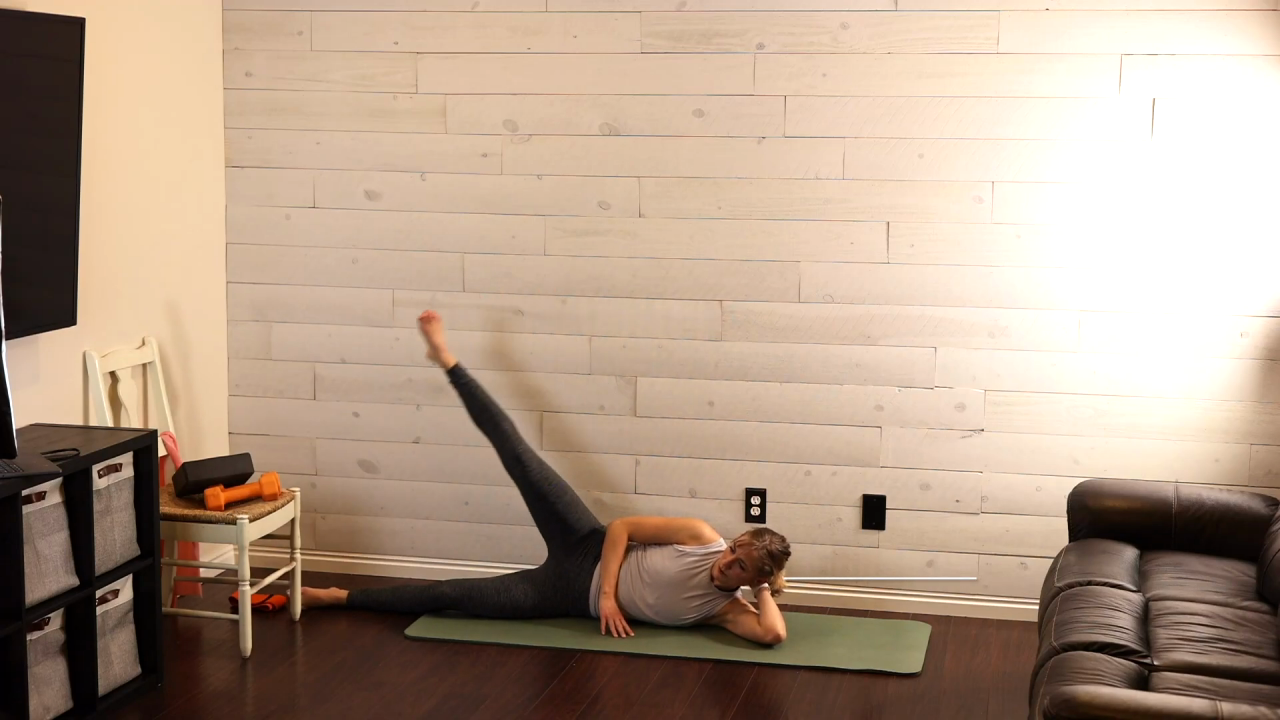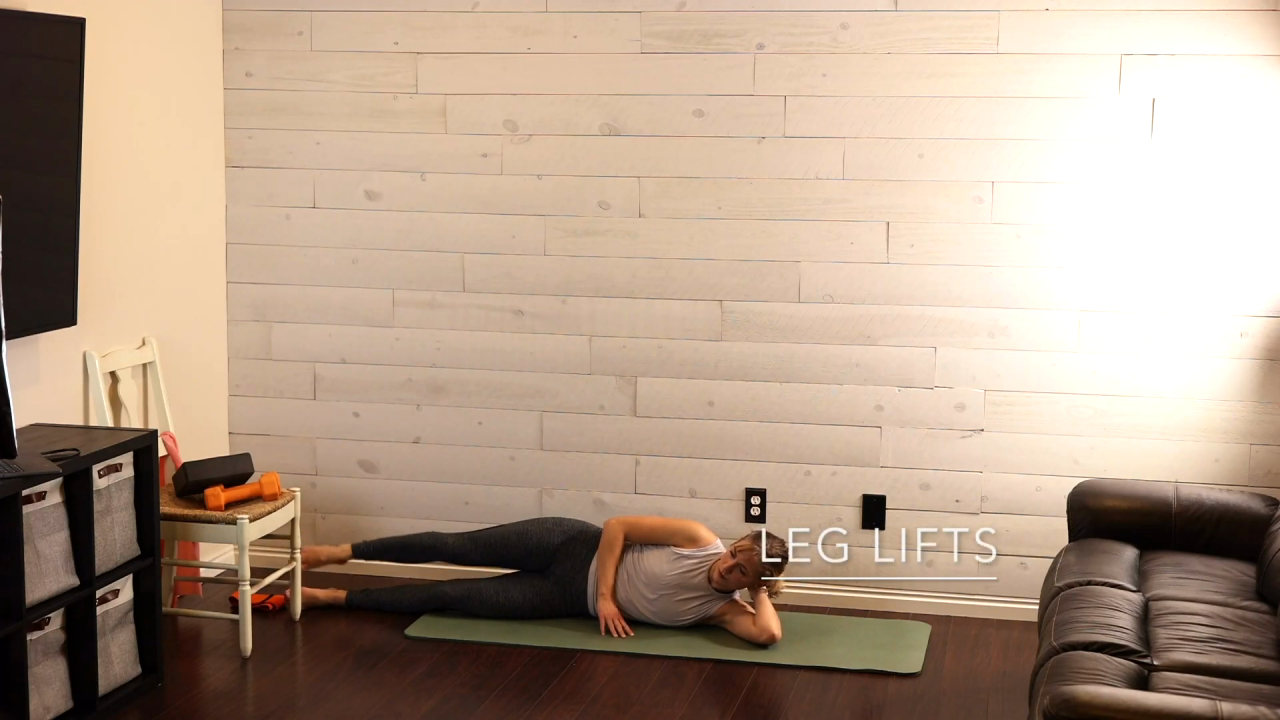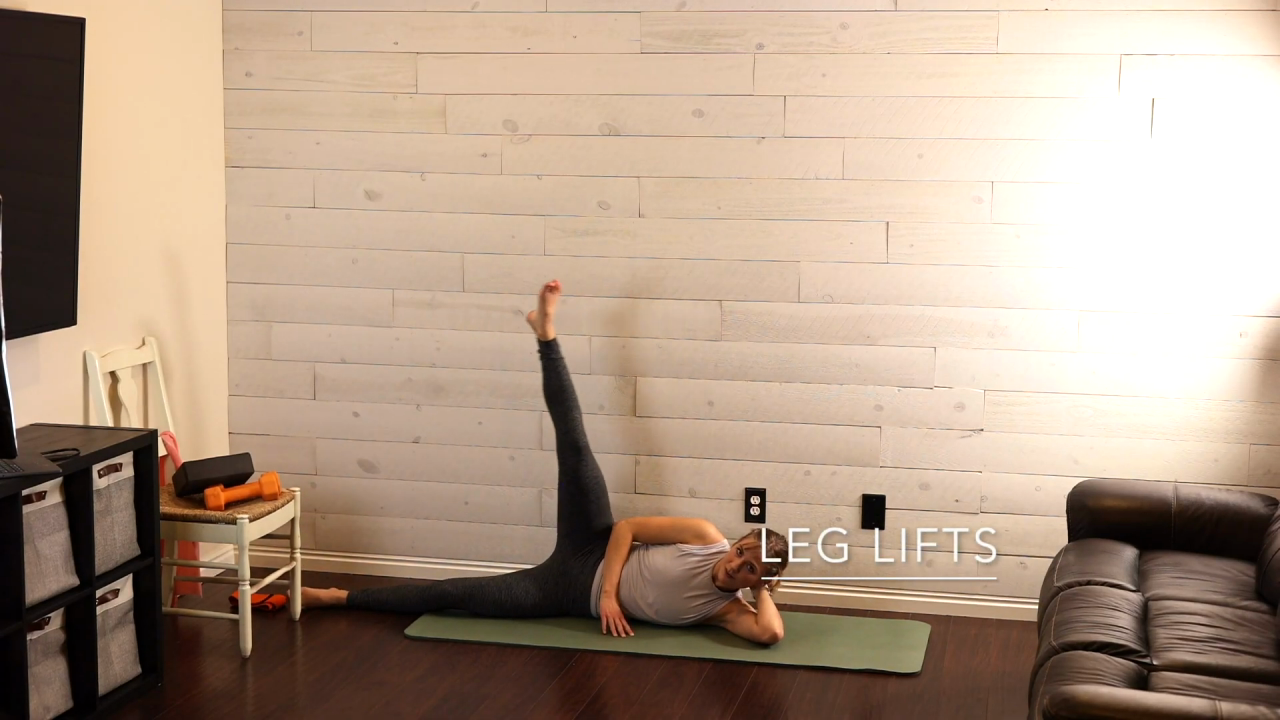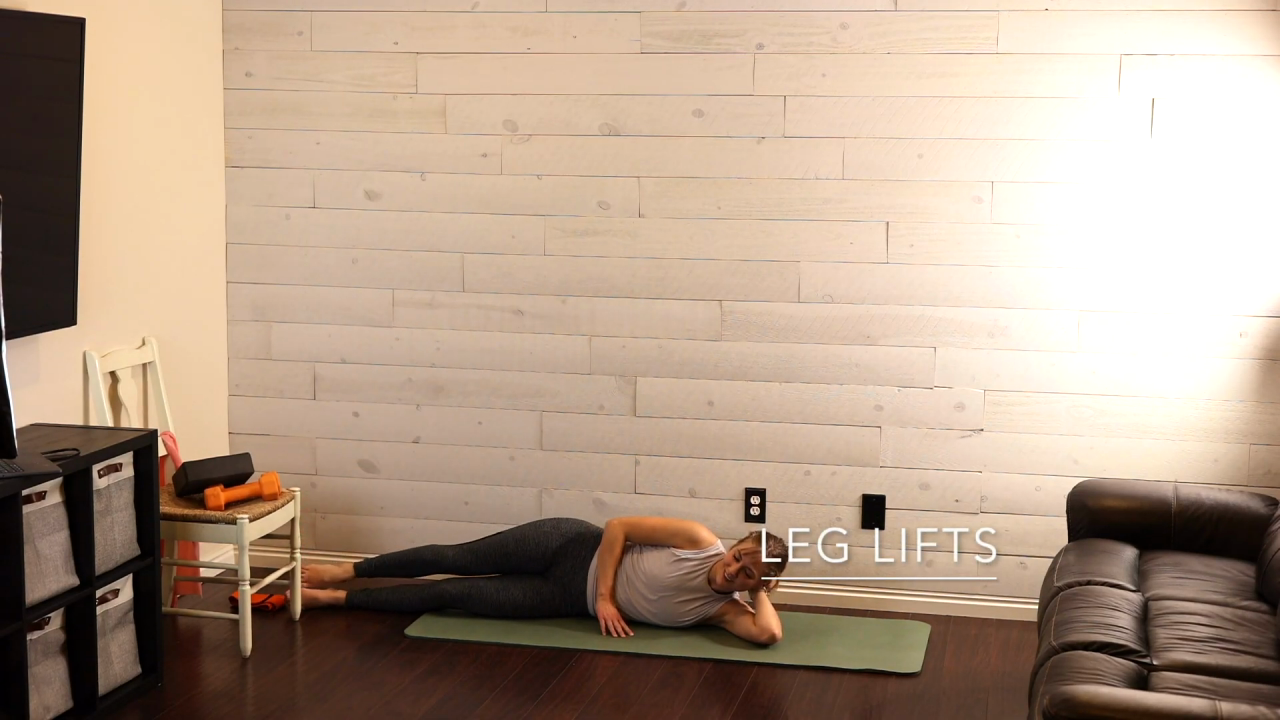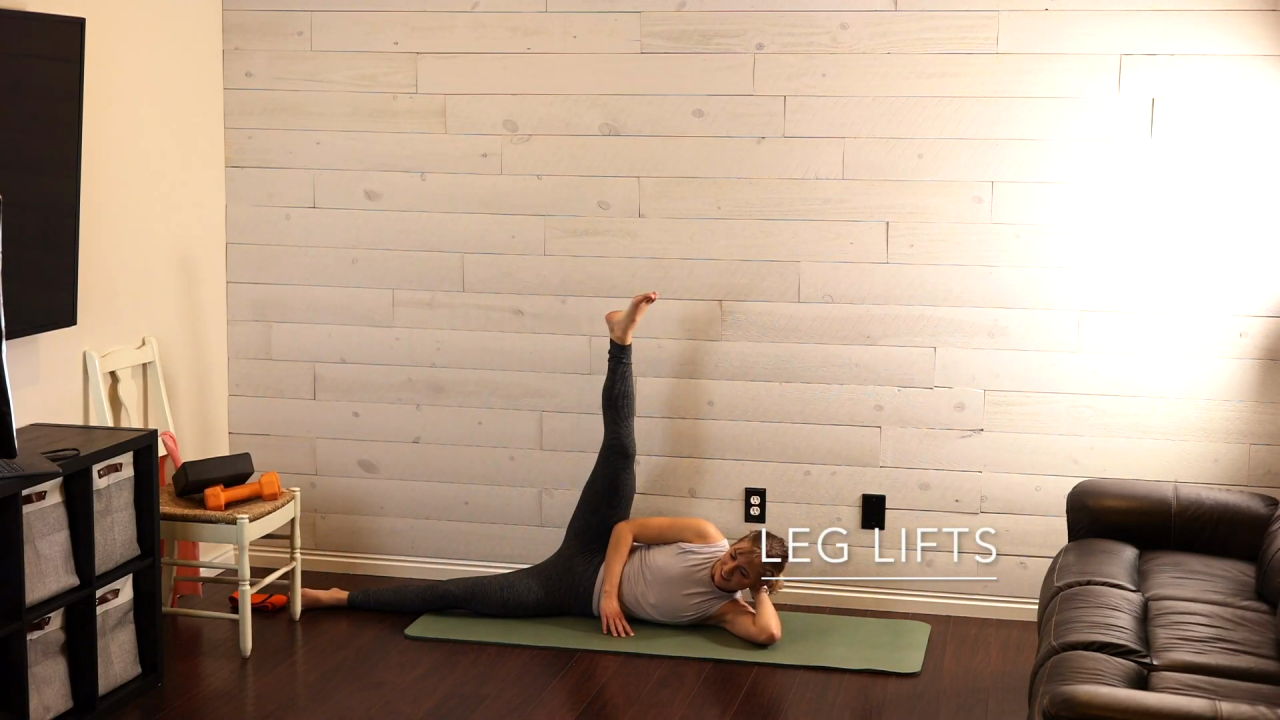
dt=1s
person 1, frame 1
left shoulder: (726, 607)
right shoulder: (703, 538)
left elbow: (773, 633)
right elbow: (621, 527)
left wrist: (763, 589)
right wrist: (608, 593)
left hip: (574, 598)
right hip: (587, 553)
left knee: (454, 596)
right knee: (515, 452)
left ankle: (338, 597)
right ankle: (446, 360)
person 1, frame 2
left shoulder: (723, 608)
right shoulder: (700, 540)
left elbow: (769, 634)
right elbow: (617, 525)
left wrist: (761, 589)
right wrist: (606, 593)
left hip: (572, 598)
right hip: (574, 548)
left knee: (452, 595)
right knee: (455, 547)
left ankle: (335, 597)
right ankle: (342, 552)
person 1, frame 3
left shoulder: (726, 608)
right shoulder: (706, 538)
right elbow: (628, 527)
left wrist: (763, 590)
right wrist: (609, 591)
left hip: (575, 598)
right hip: (588, 556)
left knee: (455, 595)
right knee: (573, 442)
left ankle: (338, 598)
right ankle: (547, 335)
person 1, frame 4
left shoulder: (723, 609)
right shoulder: (699, 541)
left elbow: (769, 633)
right elbow: (617, 526)
left wrist: (760, 589)
right wrist: (605, 593)
left hip: (571, 598)
right hip: (574, 549)
left knee: (450, 595)
right knee: (456, 560)
left ankle: (336, 598)
right ankle: (345, 571)
person 1, frame 5
left shoulder: (725, 608)
right shoulder: (706, 536)
left elbow: (767, 633)
right elbow: (627, 528)
left wrist: (761, 589)
right wrist: (611, 591)
left hip: (580, 597)
right hip: (591, 555)
left knee: (458, 594)
right knee: (620, 447)
left ankle: (341, 599)
